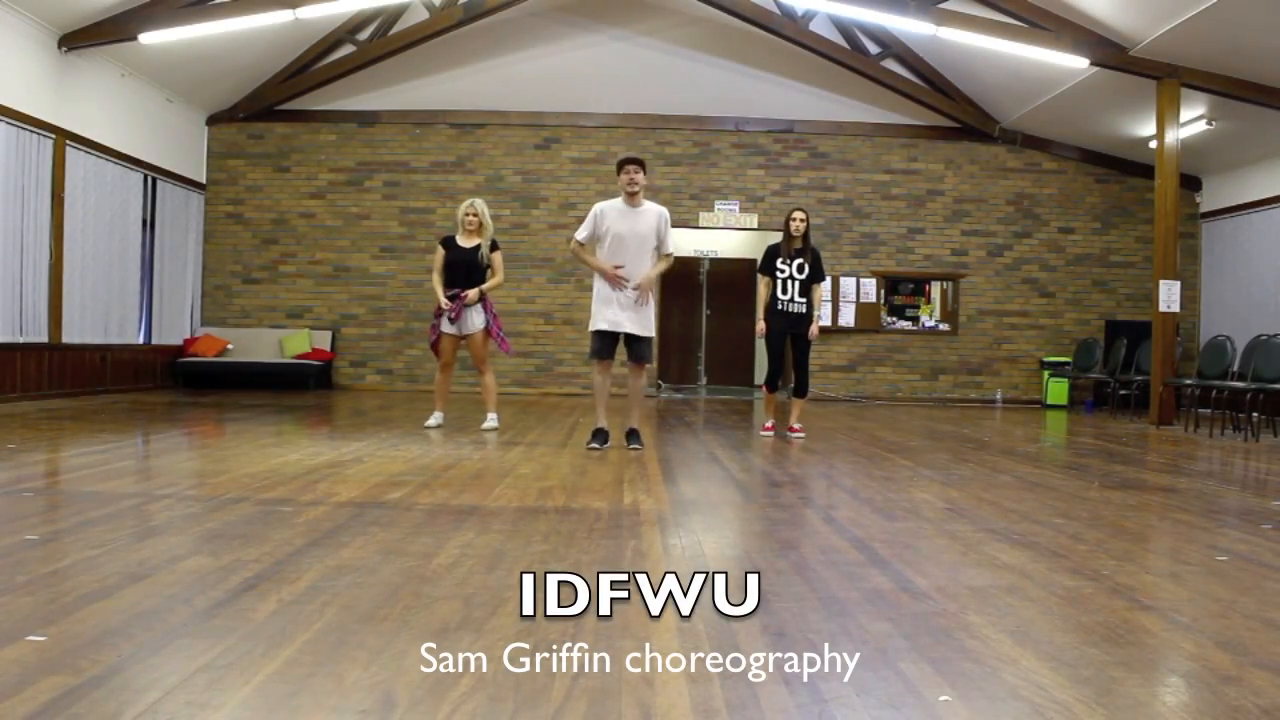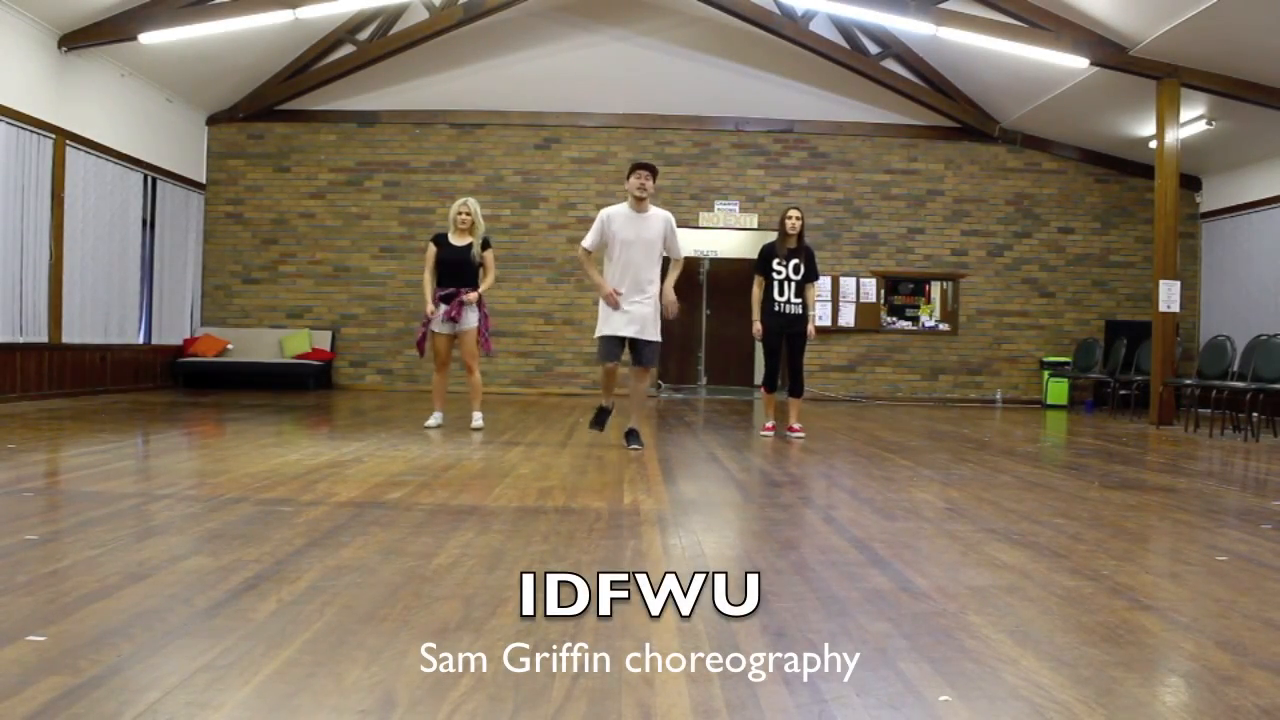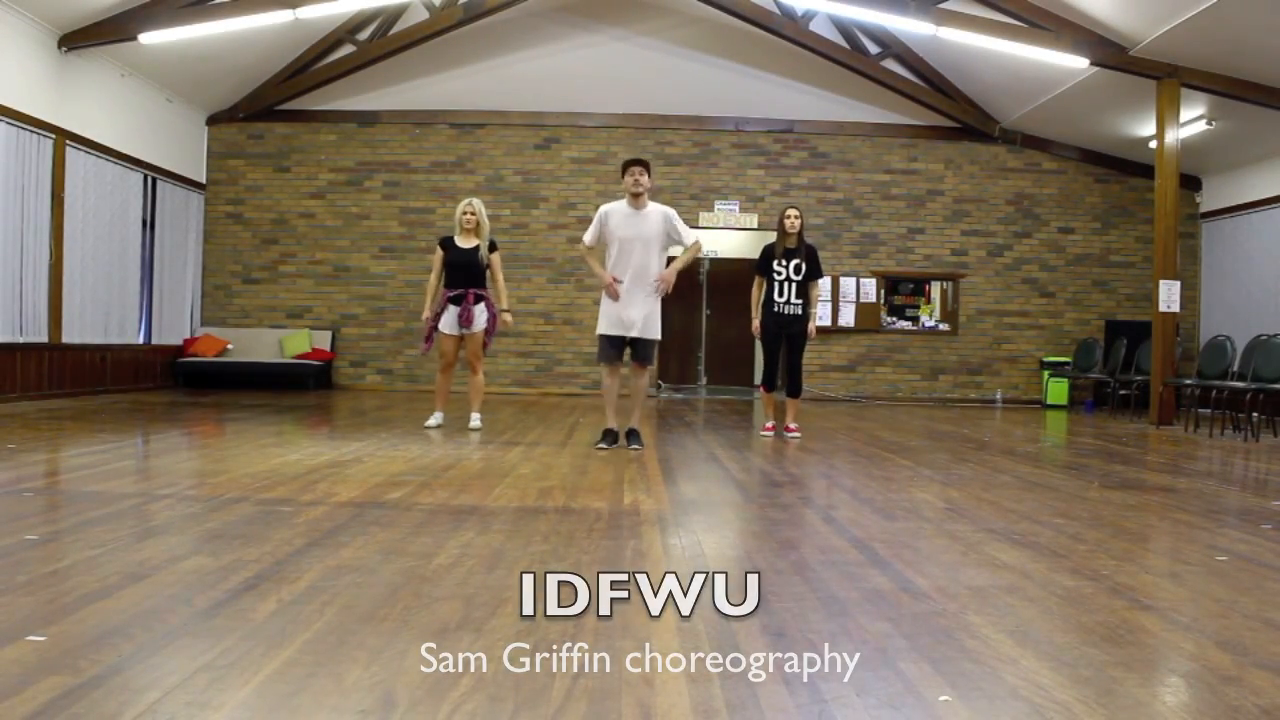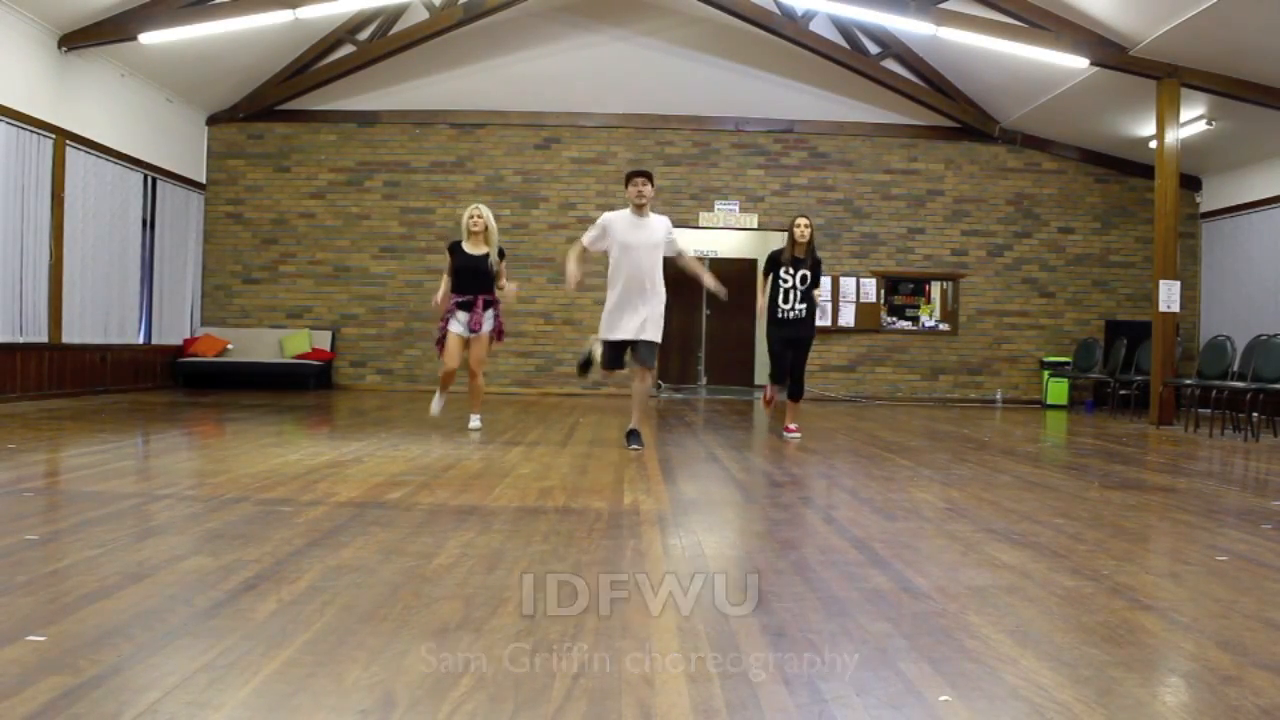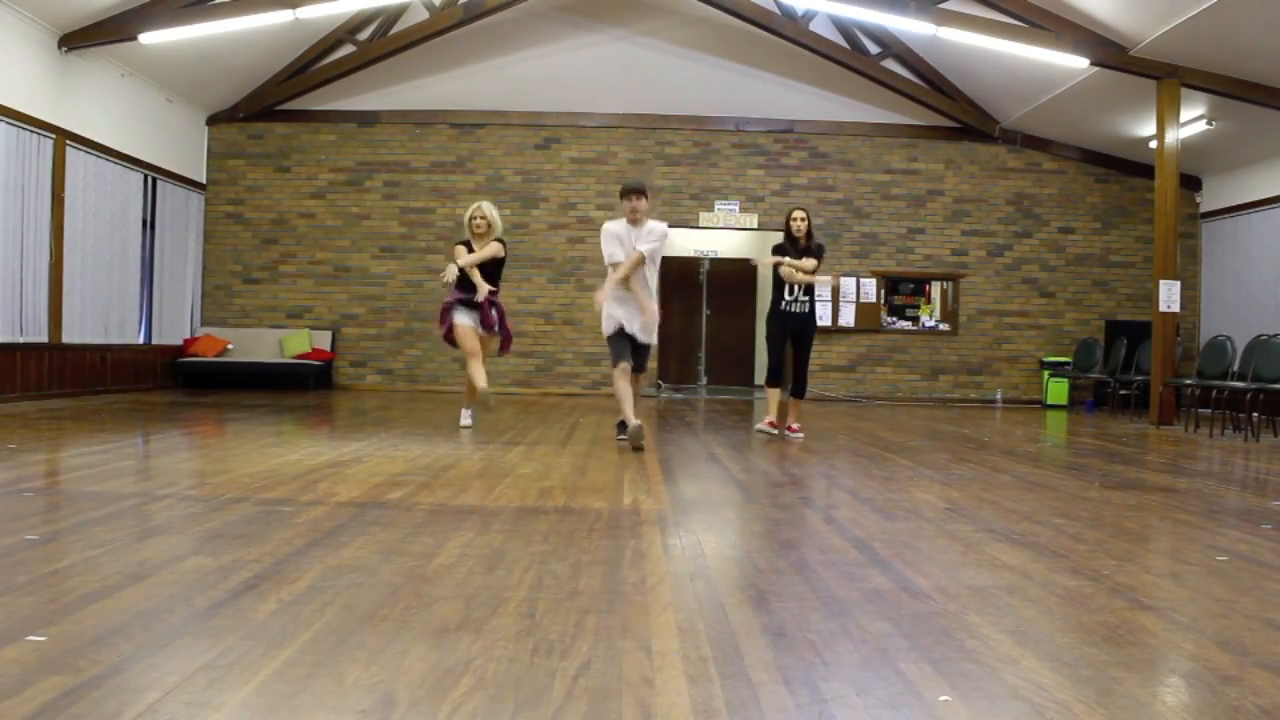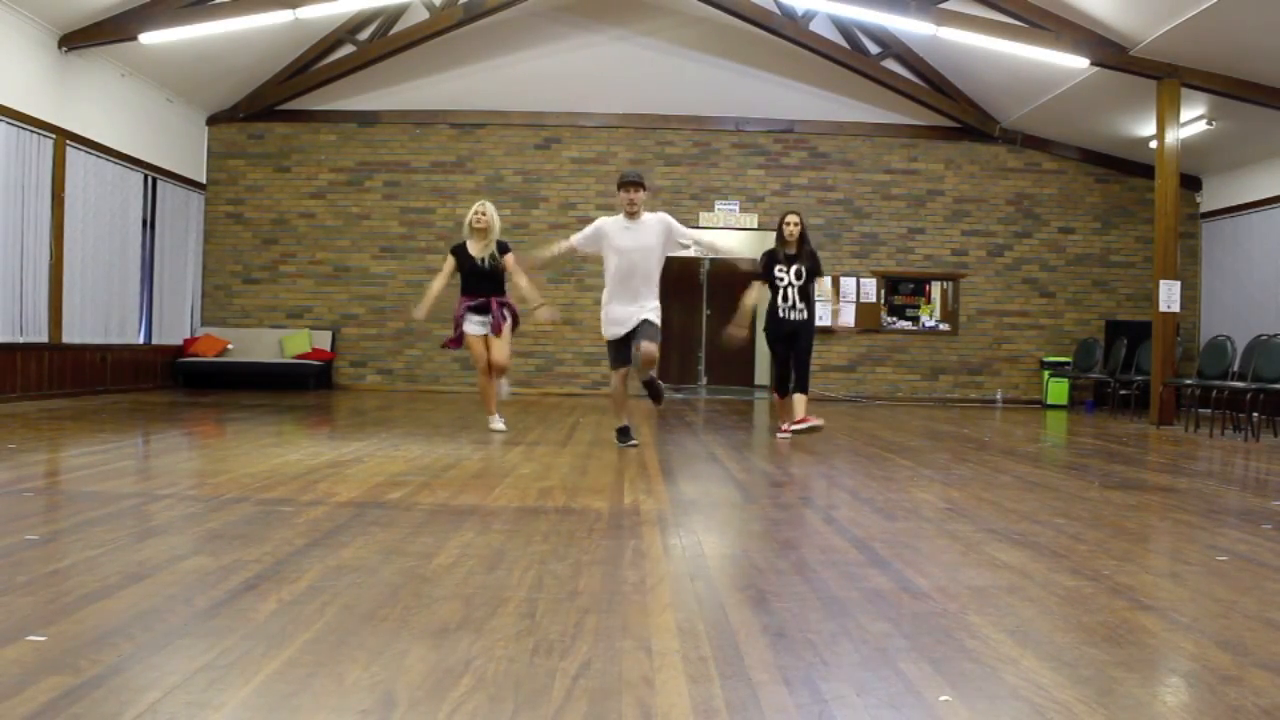
dt=0.3s
person 1, frame 1
left shoulder: (659, 214)
right shoulder: (602, 210)
left elbow: (667, 256)
right elbow: (576, 246)
left wrist: (653, 275)
right wrist: (602, 268)
left hip: (640, 304)
right hip: (607, 301)
left knee: (638, 365)
right knee: (602, 362)
left ankle: (633, 428)
right ankle: (601, 428)
person 1, frame 2
left shoulder: (665, 219)
right shoulder: (608, 216)
left elbow: (677, 259)
right elbow: (584, 253)
left wrist: (669, 287)
right wrist: (601, 286)
left hip: (647, 308)
right hip: (615, 306)
left knee: (643, 369)
right knee: (609, 364)
left ankle: (633, 428)
right ankle: (605, 403)
person 1, frame 3
left shoulder: (665, 215)
right shoulder: (607, 212)
left elbow: (694, 245)
right elbow: (586, 248)
left wrist: (673, 269)
right wrist: (603, 275)
left hip: (647, 306)
right hip: (615, 305)
left knee: (641, 366)
right knee: (611, 365)
left ankle: (633, 428)
right ankle: (610, 429)
person 1, frame 4
left shoulder: (663, 224)
right shoulder: (610, 220)
left elbow: (679, 255)
right elbow: (580, 247)
left wrist: (704, 275)
right wrist: (572, 266)
left hip: (650, 310)
right hip: (618, 308)
left knee: (644, 369)
right knee: (609, 368)
left ankle: (634, 428)
right ankle: (594, 347)
person 1, frame 5
left shoulder: (658, 229)
right shoulder: (611, 229)
left elbow: (635, 261)
right elbow: (618, 269)
left wrist: (608, 286)
right wrist: (643, 302)
left hip: (644, 316)
right hip: (618, 312)
left knee: (636, 374)
right knee: (622, 368)
left ankle: (624, 420)
right ankle: (632, 423)
person 1, frame 6
left shoulder: (661, 223)
right shoulder: (603, 226)
left elbow: (696, 241)
right elbow: (567, 245)
right wrist: (533, 258)
left hip: (646, 307)
right hip: (615, 310)
left knee: (649, 352)
right knee: (620, 371)
left ankle: (648, 376)
right ankle: (622, 425)
person 2, frame 1
left shoulder: (489, 244)
right shoulder: (447, 242)
left elbow: (499, 277)
right elbow: (436, 274)
left wrist: (480, 290)
right wrist: (440, 296)
left hip: (476, 309)
right hip: (449, 308)
left knee: (482, 365)
right knee: (445, 364)
left ankle: (492, 415)
right ankle: (438, 413)
person 2, frame 2
left shoulder: (481, 242)
right shoulder: (438, 240)
left elbow: (490, 275)
right elbow: (428, 273)
left wrist: (478, 293)
right wrist: (429, 301)
left hip: (469, 307)
right hip: (442, 306)
left knee: (471, 363)
right knee: (440, 364)
left ankle: (476, 414)
right ankle: (437, 413)
person 2, frame 3
left shoulder: (488, 245)
right shoulder: (446, 243)
left elbow: (498, 278)
right elbow: (435, 276)
left wrist: (505, 308)
right wrist: (427, 306)
left hip: (477, 307)
right hip: (450, 306)
left knee: (475, 365)
right knee: (446, 364)
left ankle: (475, 415)
right ankle: (438, 413)
person 2, frame 4
left shoulder: (496, 252)
right shoulder: (454, 248)
left elbow: (500, 282)
left wrist: (506, 286)
right wrist: (441, 292)
left hip: (484, 313)
right hip: (458, 311)
left knee: (475, 370)
right knee: (450, 367)
left ankle: (475, 416)
right ankle: (441, 393)
person 2, frame 5
left shoulder: (498, 244)
right shoulder: (461, 245)
left elbow: (477, 257)
right elbow: (466, 262)
left wrist: (455, 266)
right wrist: (480, 283)
left hip: (487, 310)
right hip: (463, 308)
left knee: (475, 356)
right knee: (472, 351)
left ankle: (466, 410)
right ankle: (482, 388)
person 2, frame 6
left shoulder: (501, 249)
right shoulder: (458, 250)
left elbow: (519, 278)
right elbow: (441, 280)
left wrist: (538, 305)
right wrist: (424, 307)
left hip: (498, 312)
right hip: (471, 314)
left knee: (499, 362)
right knee: (482, 368)
left ankle: (499, 379)
right ankle: (493, 416)
person 3, frame 1
left shoulder: (812, 254)
right shoulder: (773, 251)
left elbow: (816, 289)
right elbow: (763, 286)
left wrist: (815, 320)
right wrist: (760, 318)
left hip: (802, 320)
right hip: (775, 318)
left knee: (801, 370)
right knee: (775, 369)
left ankle: (794, 422)
right ankle: (769, 420)
person 3, frame 2
left shoulder: (806, 253)
right shoulder: (768, 250)
left elbow: (809, 288)
right elbow: (757, 286)
left wrist: (811, 319)
right wrist: (756, 319)
left hip: (797, 320)
right hip: (772, 319)
left knee: (796, 370)
right knee: (772, 369)
left ankle: (794, 423)
right ankle: (769, 421)
person 3, frame 3
left shoulder: (809, 251)
right shoulder: (770, 251)
left elbow: (813, 287)
right elbow: (758, 284)
left wrist: (813, 318)
right wrist: (755, 317)
left hip: (798, 320)
right hip: (772, 319)
left knee: (794, 369)
right knee: (770, 368)
left ankle: (790, 422)
right ankle: (769, 421)
person 3, frame 4
left shoulder: (815, 262)
right shoulder: (777, 256)
right elbow: (764, 279)
left wrist: (818, 306)
right wrist: (761, 299)
left hip: (803, 326)
right hip: (777, 324)
left knee: (797, 373)
right knee: (780, 371)
left ankle: (790, 423)
right ankle: (772, 390)
person 3, frame 5
left shoulder: (816, 249)
right shoulder: (780, 249)
left elbow: (808, 267)
right elbow: (787, 276)
left wrist: (778, 261)
right wrist: (815, 280)
left hip: (804, 318)
right hip: (779, 316)
left knee: (800, 370)
right knee: (775, 364)
left ankle: (793, 422)
right ankle: (771, 419)
person 3, frame 6
left shoulder: (809, 256)
right shoulder: (770, 256)
left elbow: (820, 286)
right elbow: (755, 291)
right wrist: (740, 324)
left hip: (803, 325)
right hip: (777, 323)
left knee: (801, 370)
right knee: (782, 374)
left ankle: (800, 417)
right ankle: (785, 421)
